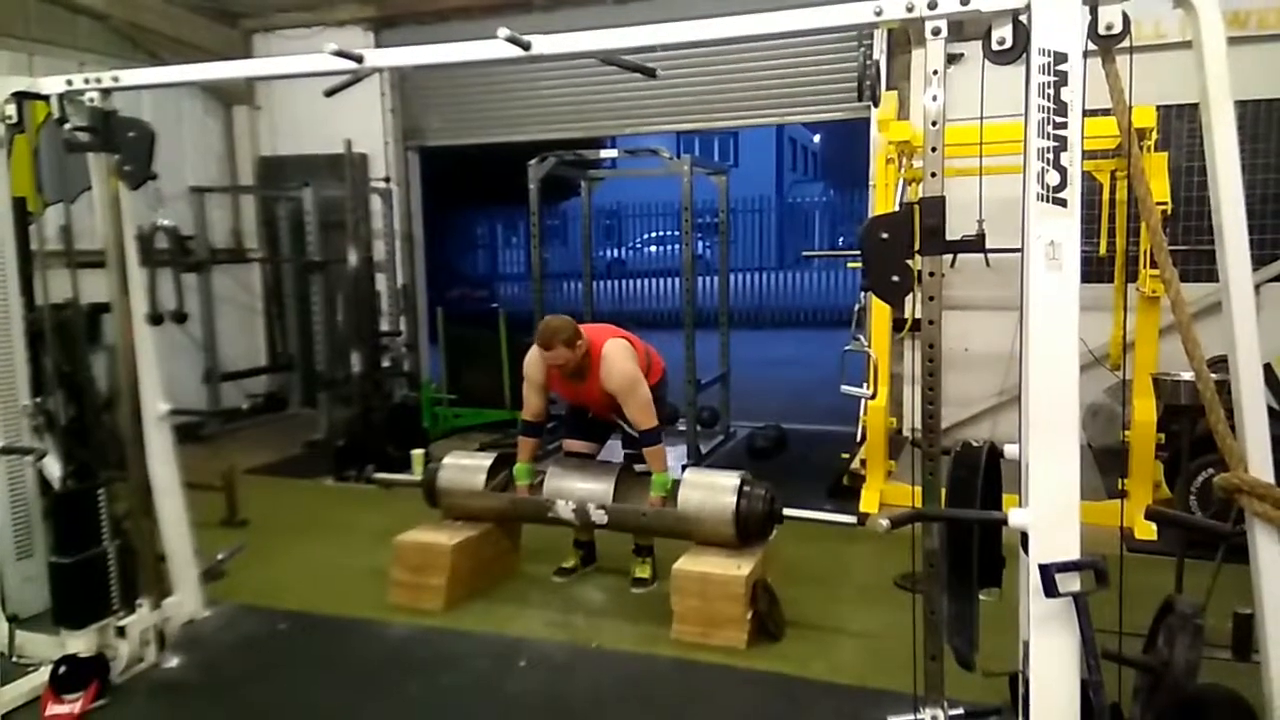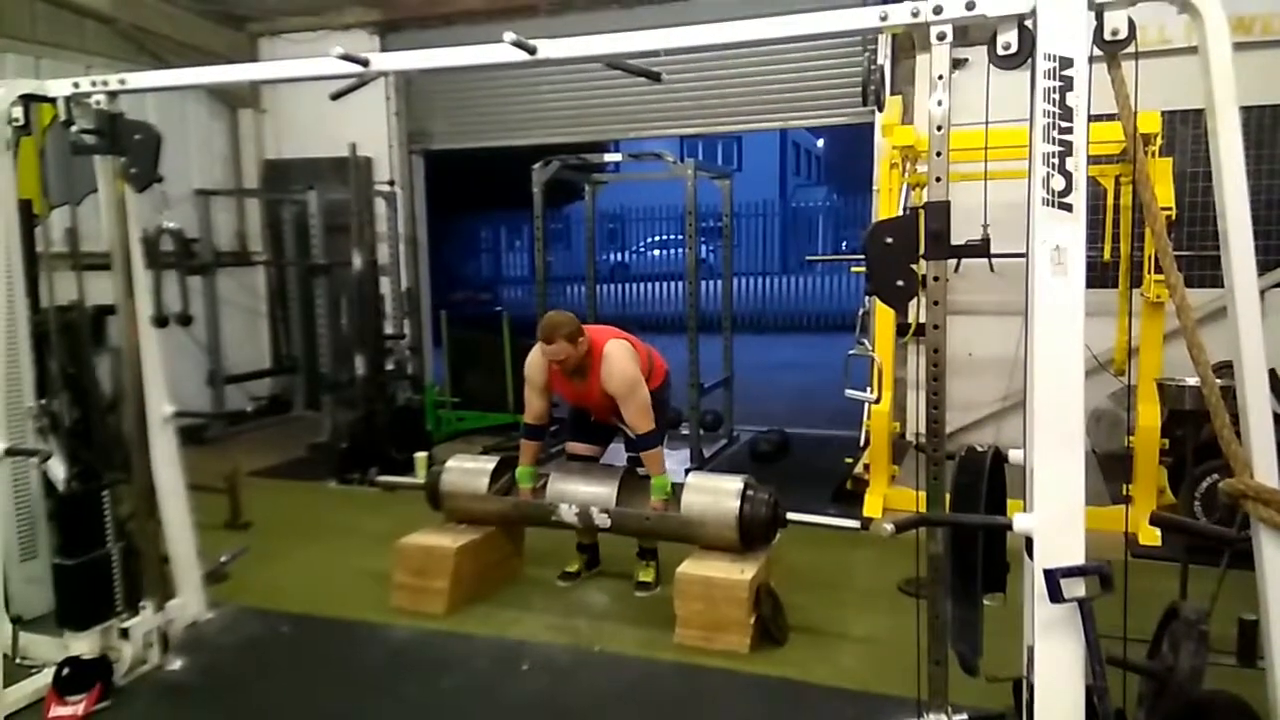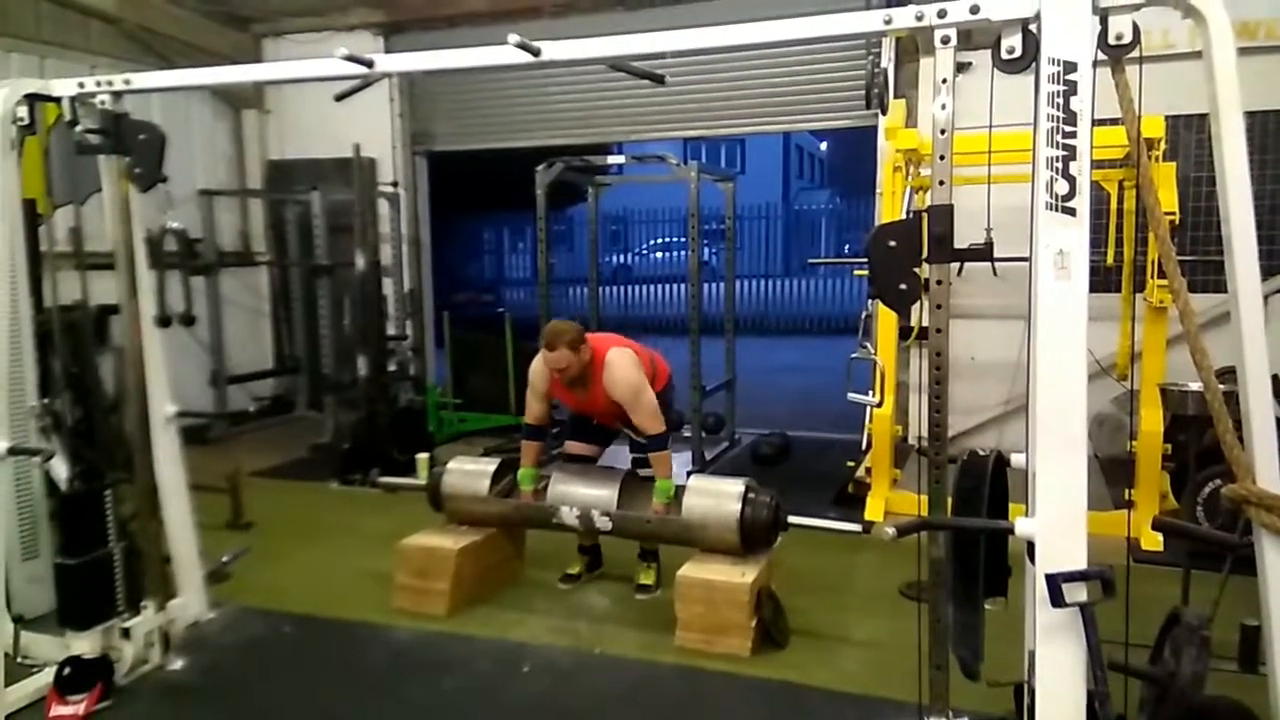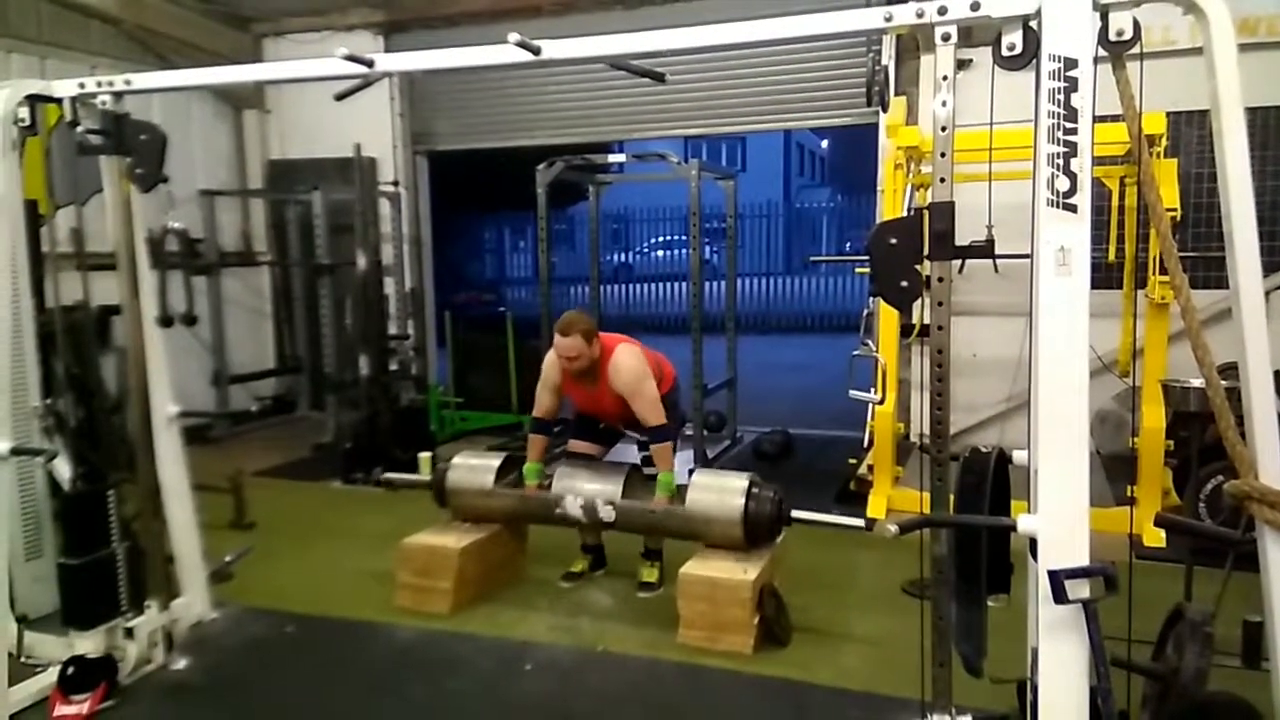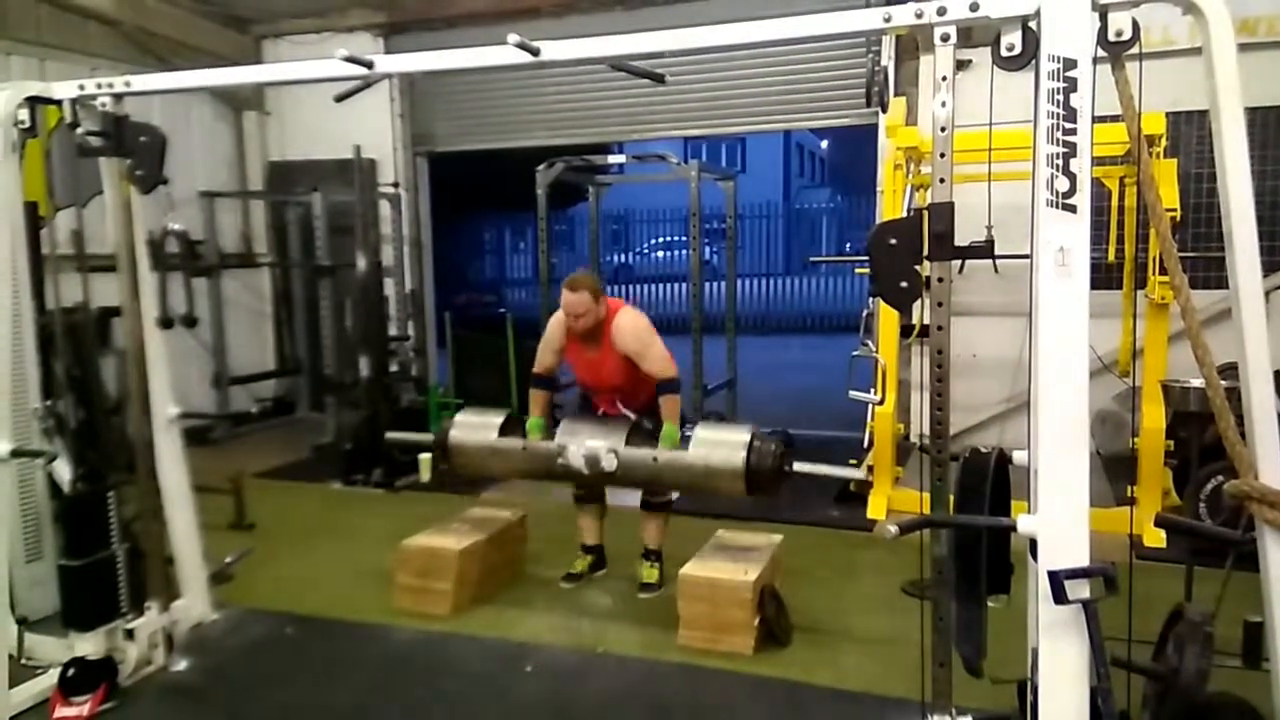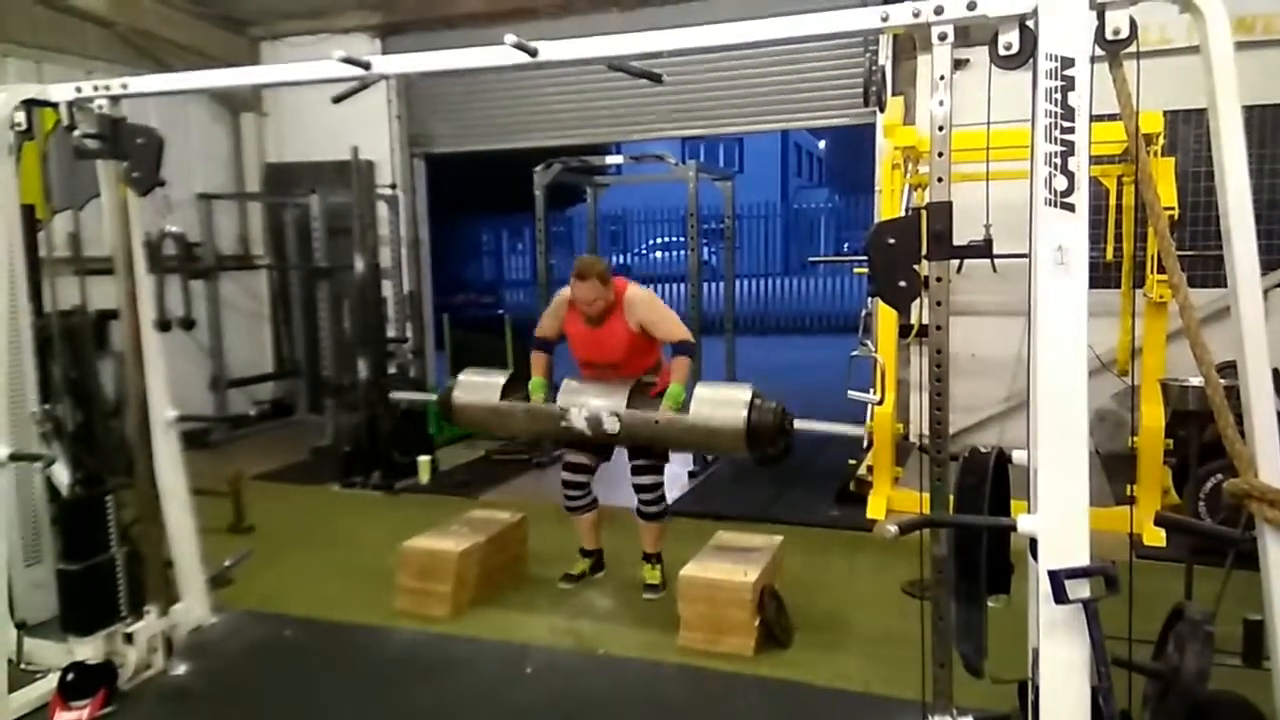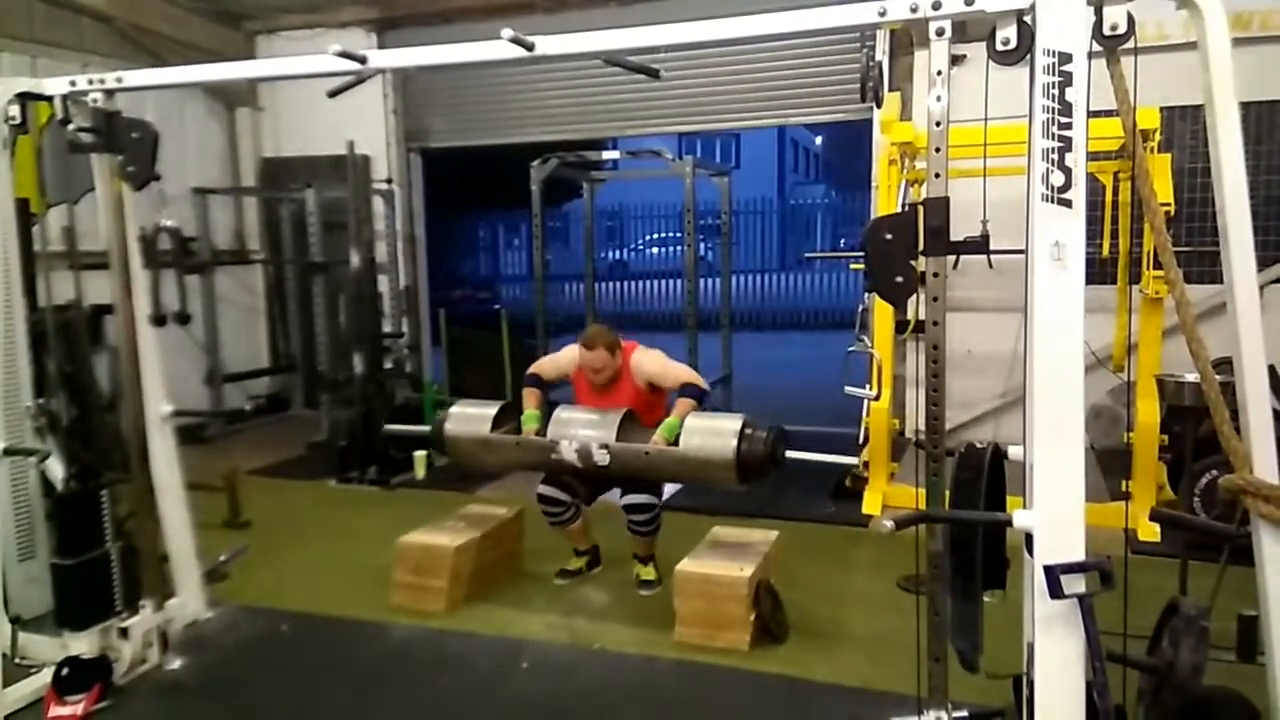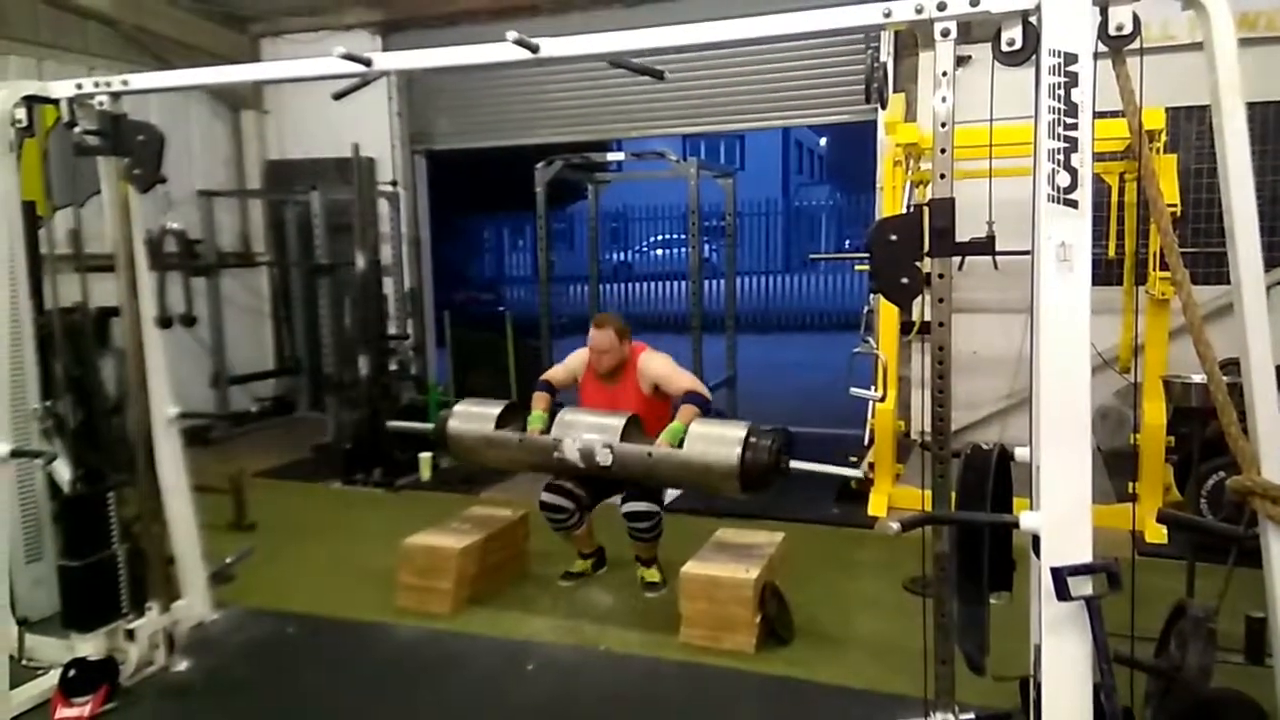
dt=0.4s
person 1, frame 1
left shoulder: (616, 362)
right shoulder: (536, 360)
left elbow: (647, 427)
right elbow: (532, 417)
left wrist: (659, 485)
right wrist: (522, 476)
left hip: (644, 386)
right hip: (587, 399)
left knee: (639, 473)
left ankle: (644, 555)
right ankle: (583, 550)
person 1, frame 2
left shoulder: (616, 362)
right shoulder: (538, 361)
left elbow: (644, 430)
right elbow: (534, 420)
left wrist: (659, 489)
right wrist: (525, 479)
left hip: (647, 390)
right hip: (590, 401)
left knee: (641, 476)
left ankle: (648, 557)
right ankle: (587, 553)
person 1, frame 3
left shoulder: (618, 369)
right shoulder: (541, 368)
left elbow: (656, 432)
right elbow: (534, 423)
left wrist: (663, 493)
right wrist: (526, 481)
left hip: (651, 391)
right hip: (592, 405)
left ankle: (649, 560)
right ankle: (588, 554)
person 1, frame 4
left shoulder: (624, 364)
right shoulder: (554, 363)
left elbow: (657, 425)
right elbow: (542, 416)
left wrist: (665, 485)
right wrist: (532, 474)
left hip: (657, 396)
right hip: (597, 409)
left knee: (652, 480)
left ankle: (652, 559)
right ankle: (591, 554)
person 1, frame 5
left shoulder: (628, 325)
right shoulder: (558, 326)
left elbow: (667, 379)
right elbow: (541, 375)
left wrist: (670, 439)
right wrist: (535, 429)
left hip: (646, 400)
right hip: (597, 401)
left ankle: (652, 561)
right ankle: (591, 556)
person 1, frame 6
left shoulder: (636, 301)
right shoulder: (564, 301)
left elbow: (683, 342)
right elbow: (542, 338)
left wrist: (673, 398)
right wrist: (538, 386)
left knee: (647, 483)
right knee: (572, 476)
left ankle: (652, 563)
right ankle: (590, 558)
person 1, frame 7
left shoulder: (641, 363)
right shoulder: (572, 358)
left elbow: (697, 385)
right elbow: (535, 373)
left wrist: (668, 429)
right wrist: (531, 416)
left knee: (639, 502)
right knee: (549, 493)
left ankle: (644, 561)
right ankle: (586, 554)
person 1, frame 8
left shoulder: (649, 364)
right shoulder: (581, 360)
left elbow: (698, 394)
right elbow: (547, 382)
left wrist: (672, 434)
right wrist: (537, 419)
left knee: (639, 510)
right knee: (553, 500)
left ankle: (648, 563)
right ankle: (591, 556)
